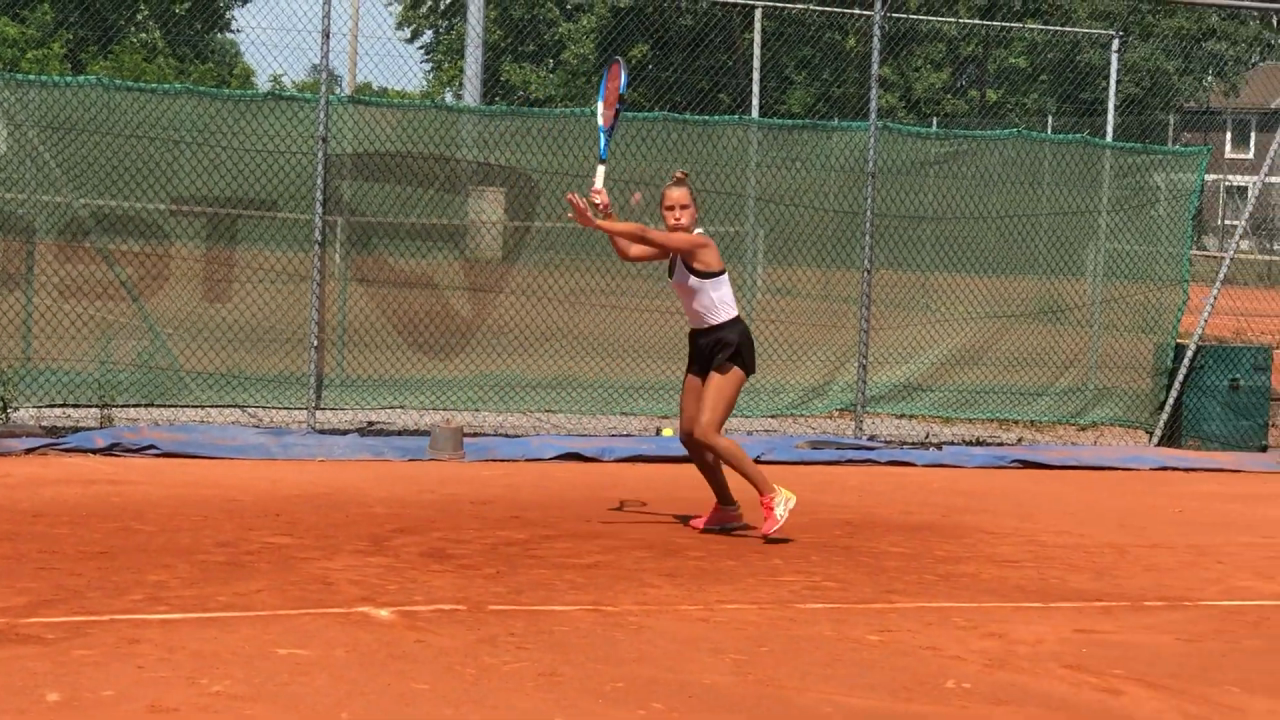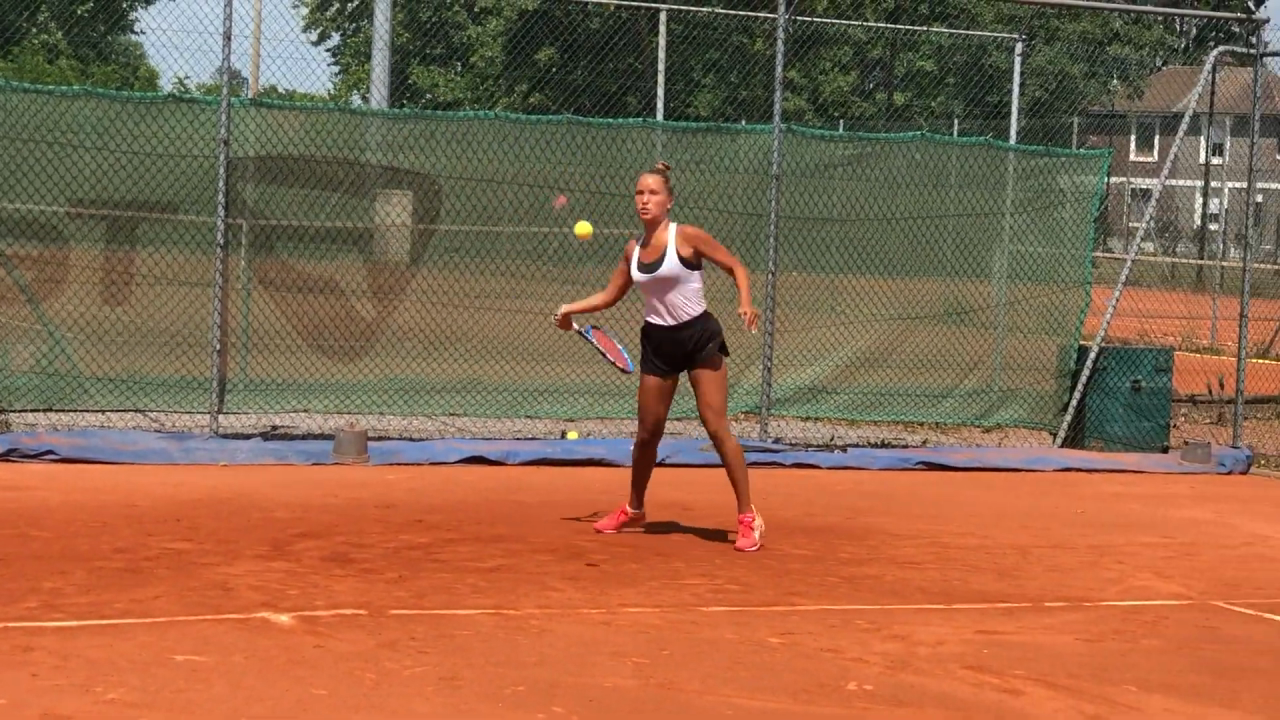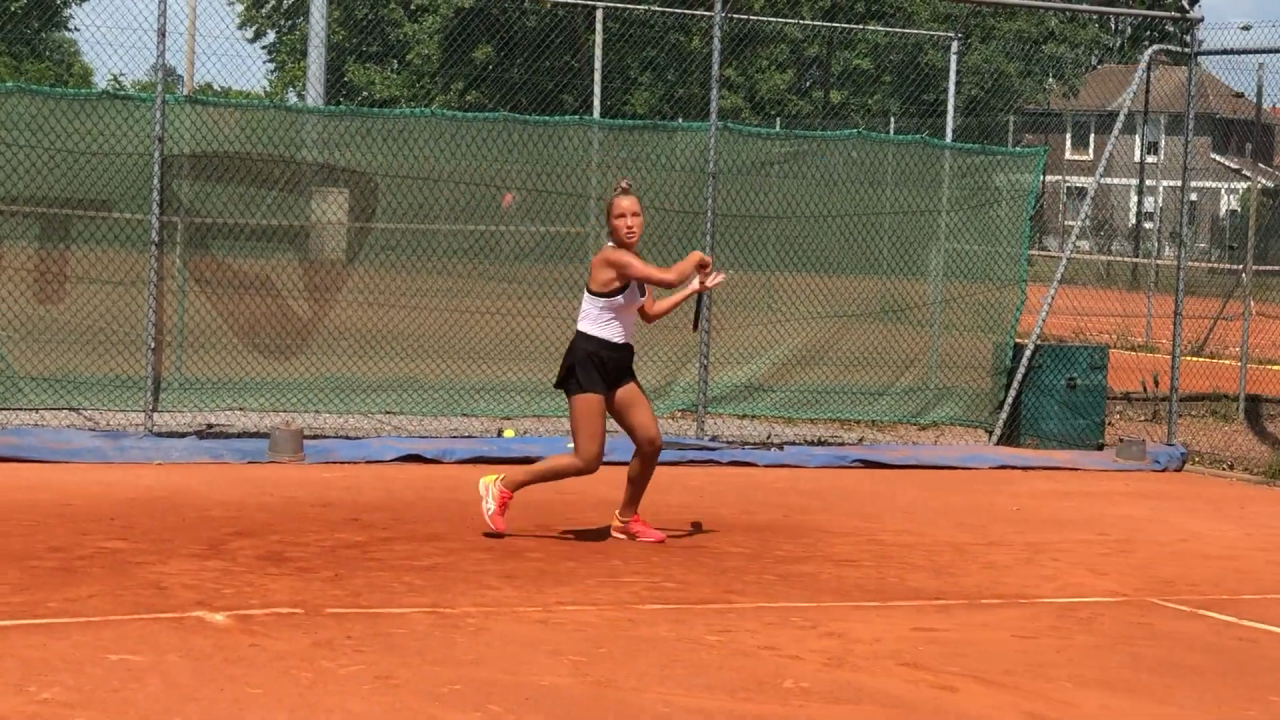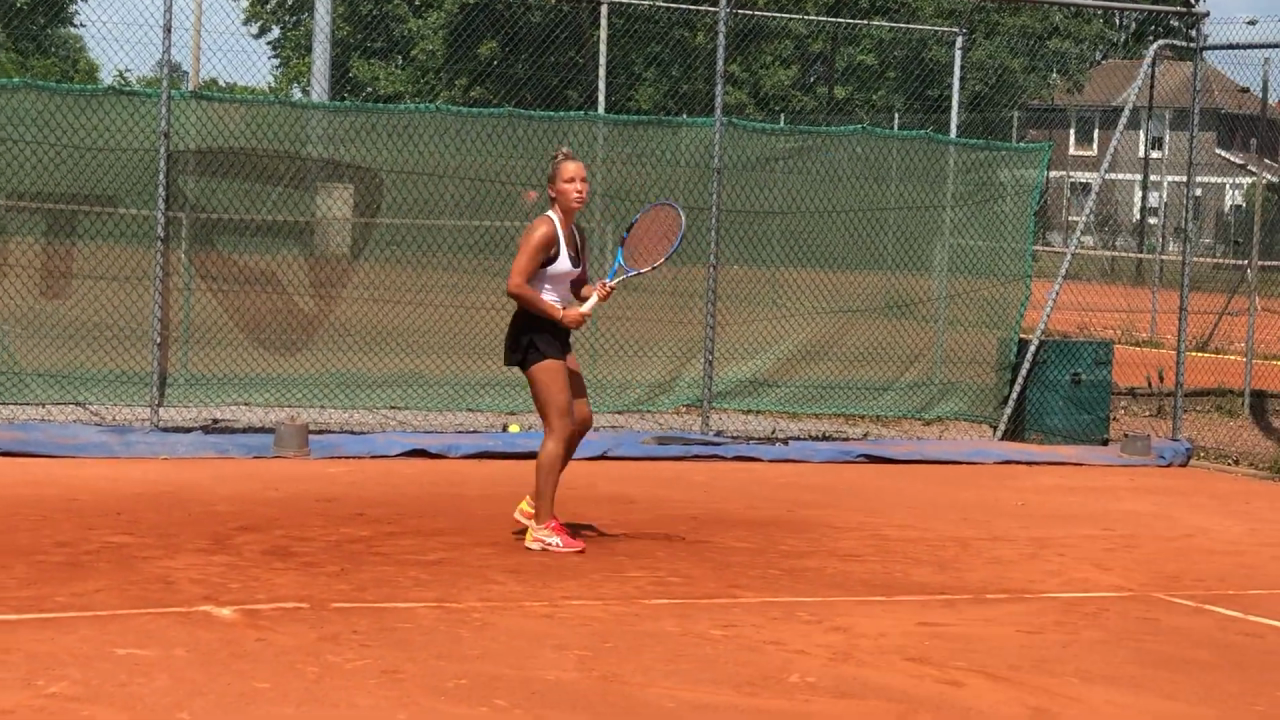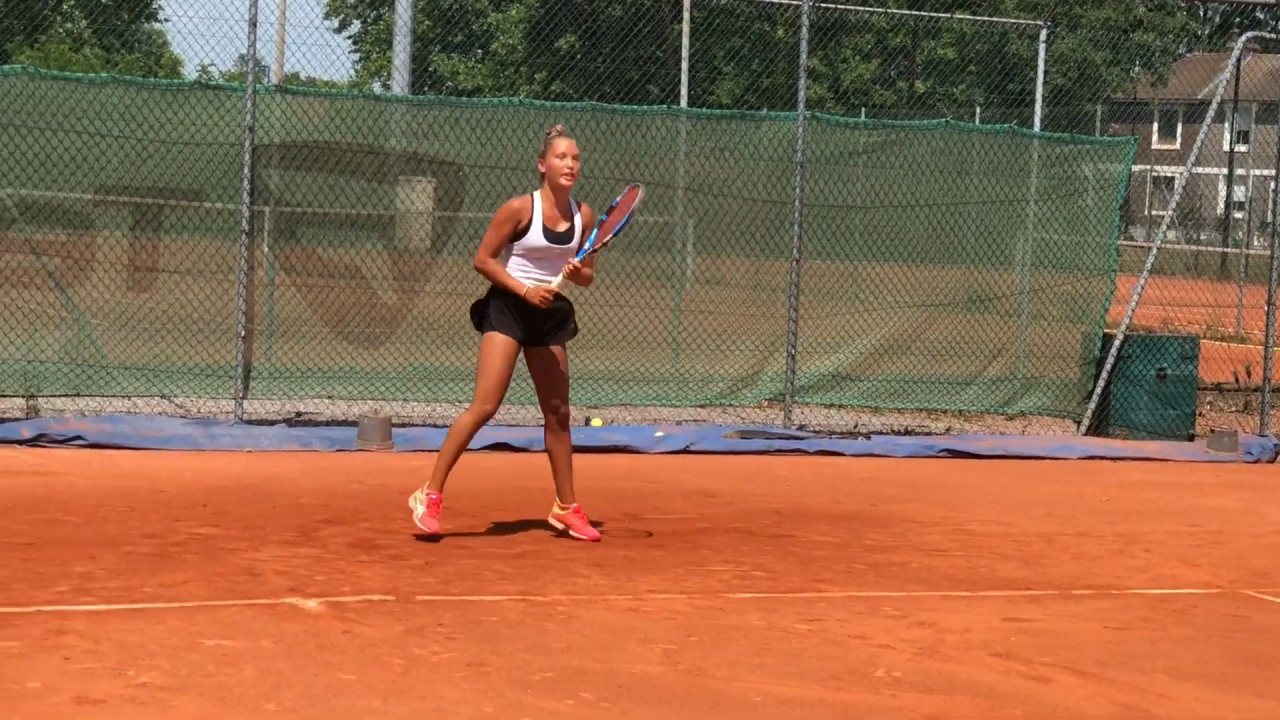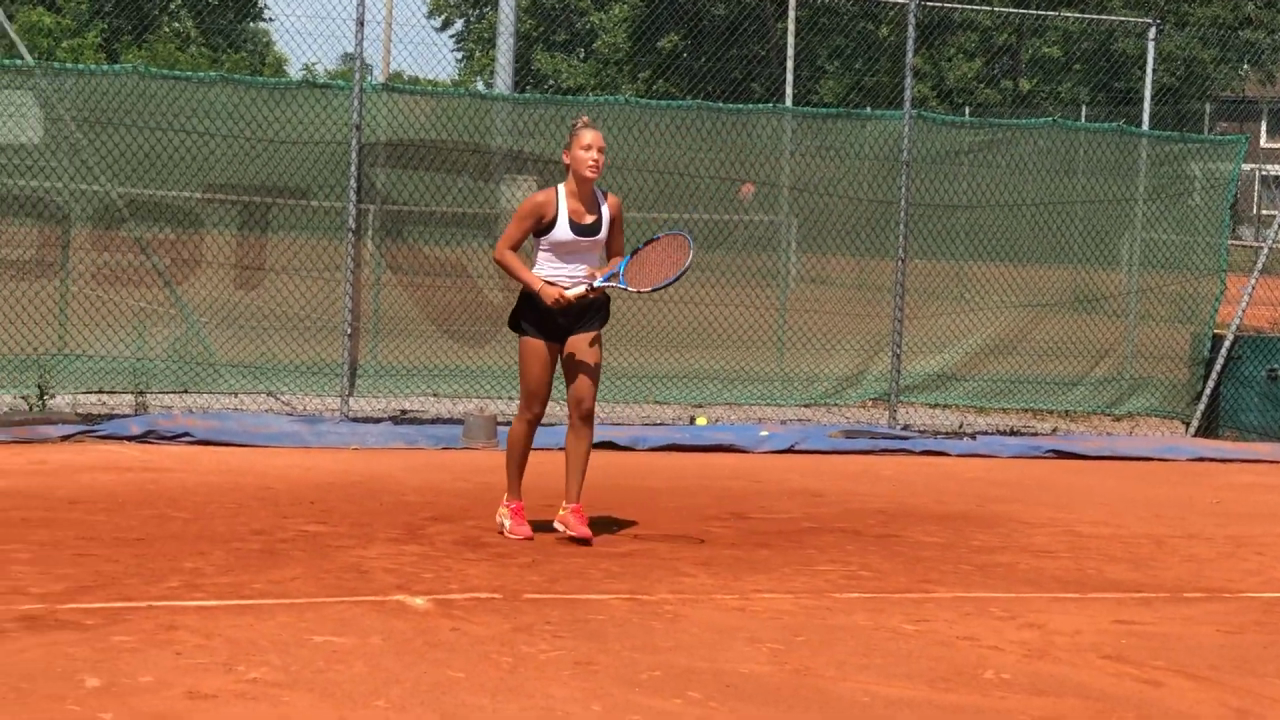
dt=0.4s
person 1, frame 1
left shoulder: (698, 245)
right shoulder: (673, 245)
left elbow: (640, 232)
right elbow: (627, 251)
left wrist: (596, 223)
right wrist: (603, 213)
left hip: (728, 343)
right hip: (702, 344)
left knee: (706, 435)
right knee: (689, 434)
left ankle: (774, 497)
right ankle: (727, 506)
person 1, frame 2
left shoulder: (691, 236)
right shoulder: (634, 248)
left elbow: (736, 267)
right elbow: (610, 295)
left wrist: (745, 300)
right wrist: (574, 307)
left hip: (699, 336)
right hip: (659, 342)
left knee: (717, 430)
right knee: (647, 434)
left ankle: (748, 516)
right ankle: (634, 509)
person 1, frame 3
left shoulder: (631, 262)
right shoulder: (614, 258)
left elbow: (650, 313)
right elbow: (669, 277)
left wrist: (695, 287)
right wrist: (694, 260)
left hip: (615, 361)
right hip: (590, 361)
left knee: (650, 441)
right knee: (586, 459)
left ankle: (627, 518)
right ankle: (502, 487)
person 1, frame 4
left shoulder: (579, 233)
right shoulder: (543, 230)
right elbow: (515, 286)
left wrist: (598, 292)
right wrist: (560, 314)
left hip: (556, 333)
right hip: (535, 332)
left knee: (580, 422)
right knee: (559, 430)
left ankle: (534, 506)
right ankle: (543, 527)
person 1, frame 5
left shoulder: (583, 215)
right shoulder: (519, 208)
left elbow: (587, 275)
right elbow: (482, 258)
left wrist: (574, 271)
right wrist: (522, 287)
left hip: (549, 315)
right hip: (508, 309)
left knee: (558, 415)
right knee: (484, 406)
left ankle: (566, 510)
right ankle: (429, 496)
person 1, frame 6
left shoulder: (611, 205)
right shoulder: (544, 200)
left elbow: (616, 255)
right elbow: (502, 250)
left wrist: (607, 273)
right wrist: (539, 285)
left hip: (583, 307)
right hip: (542, 307)
left knee: (583, 410)
right knee: (532, 410)
left ankle: (572, 509)
right ankle: (512, 503)
